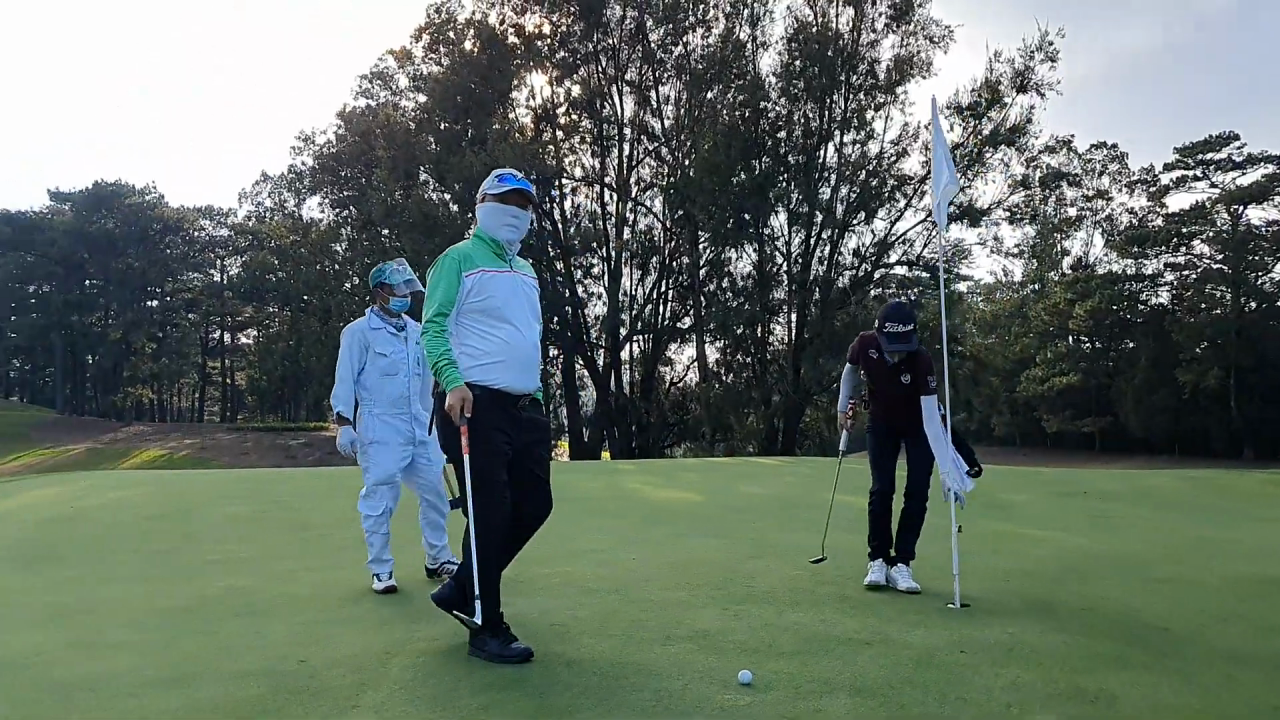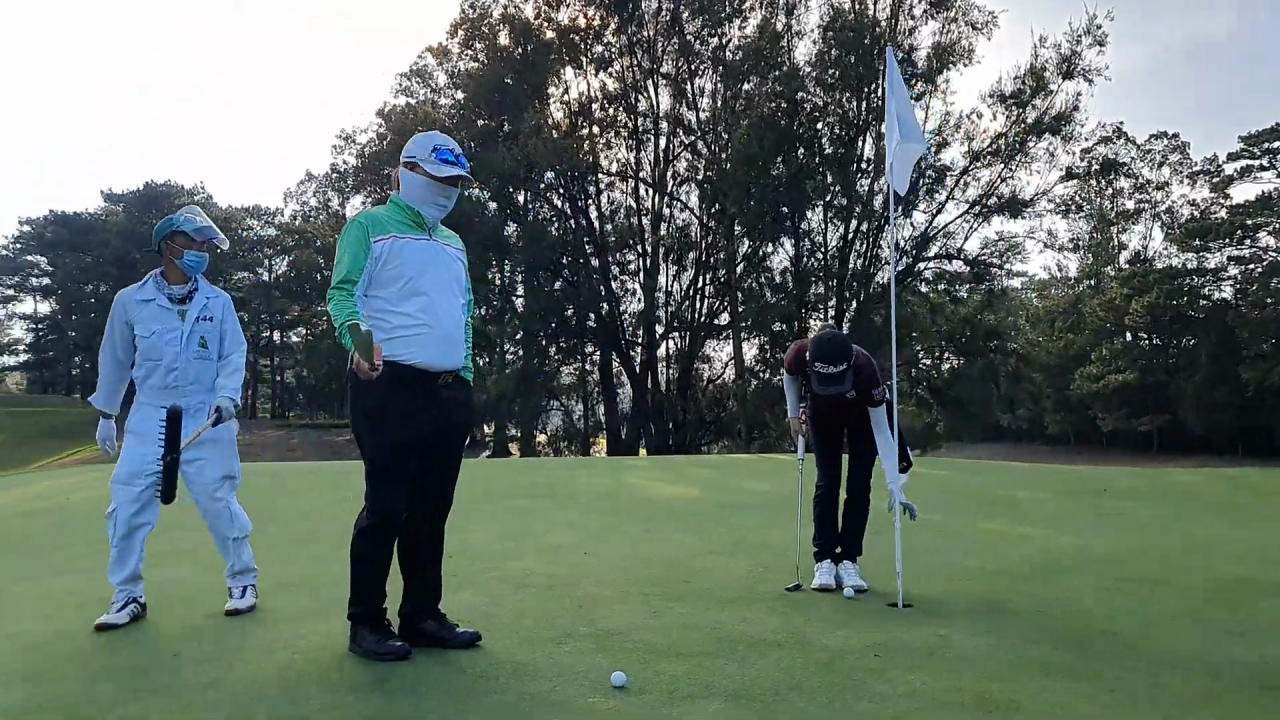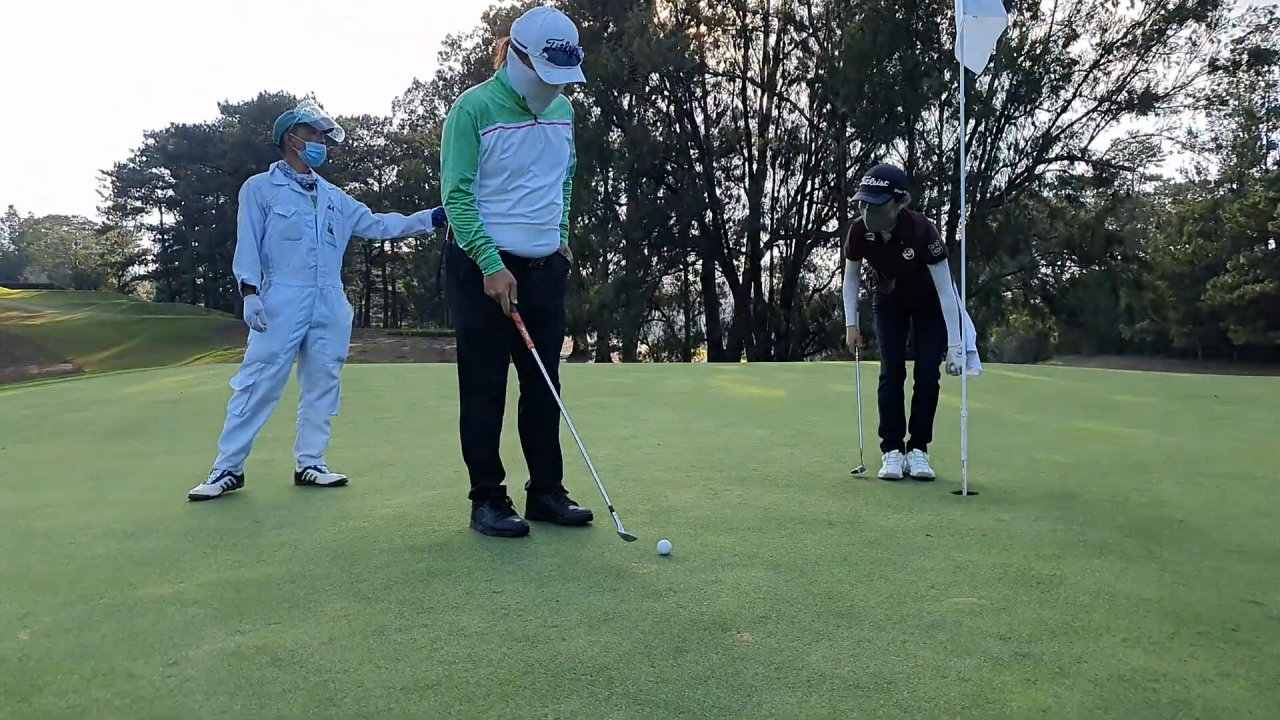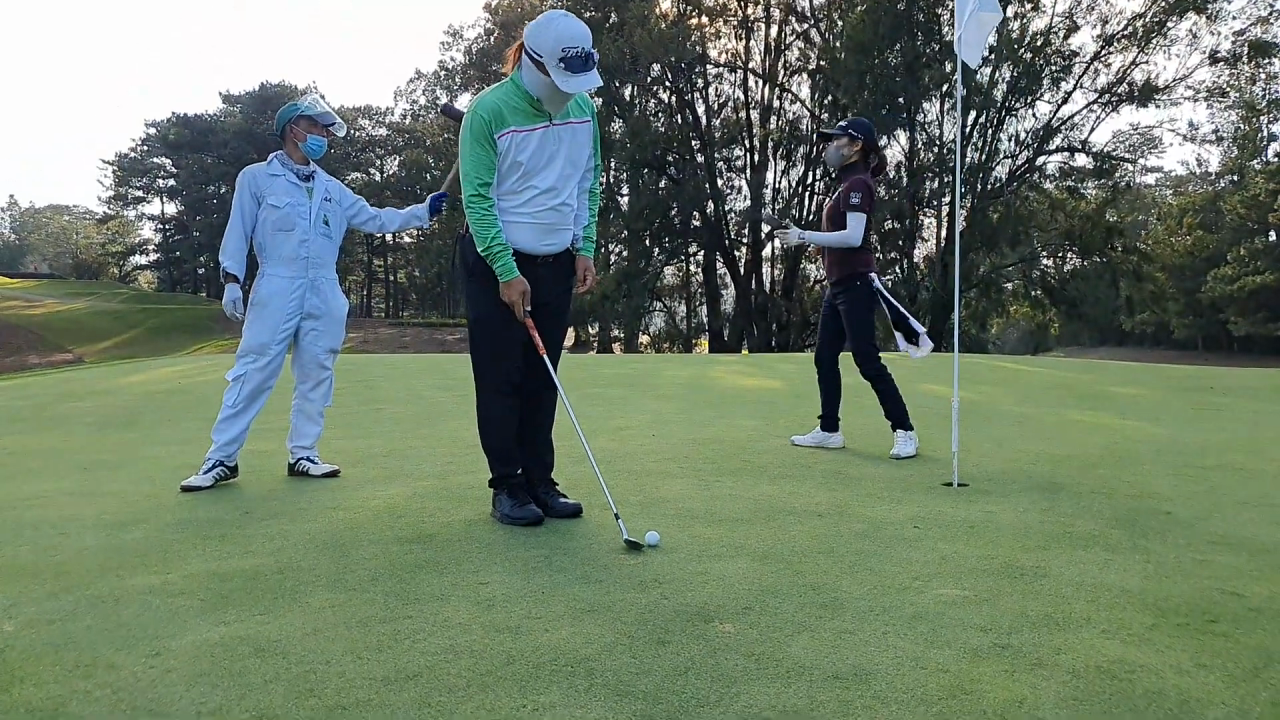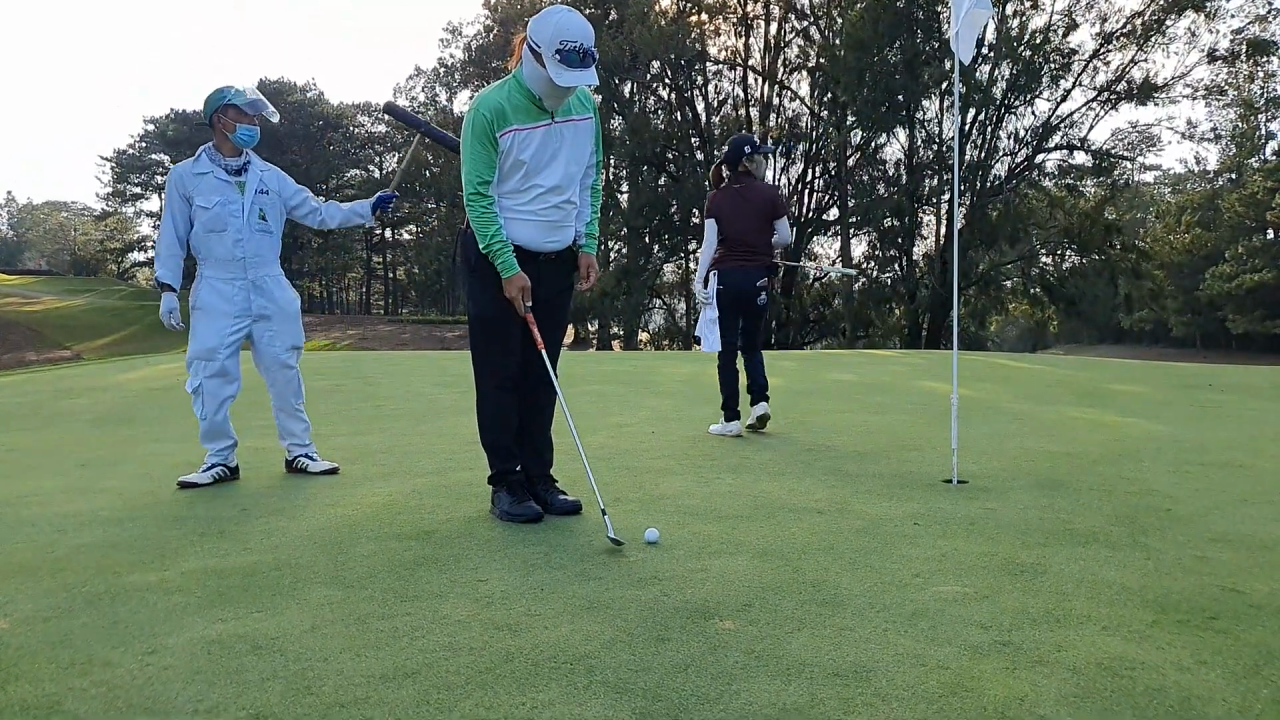
dt=1s
person 1, frame 1
left shoulder: (526, 271)
right shoulder: (459, 259)
right elbow: (434, 327)
left wrist: (537, 398)
right wrist: (453, 382)
left hip: (524, 407)
right hip: (476, 405)
left knee: (533, 506)
right knee: (490, 515)
left ankle: (462, 592)
right ankle: (486, 626)
person 1, frame 2
left shoulder: (454, 243)
right shoulder: (370, 225)
right elbow: (342, 293)
left wrist: (466, 376)
right wrist: (357, 337)
left hip: (450, 389)
right hip: (390, 385)
left knee: (432, 507)
right knee: (386, 505)
left ankle: (421, 615)
right ankle: (366, 622)
person 1, frame 3
left shoulder: (562, 110)
right shoulder: (474, 108)
right elbow: (457, 195)
left wrist: (559, 238)
right wrist: (491, 265)
left hip: (545, 267)
right hip: (484, 268)
left knee: (544, 384)
right knee: (485, 388)
left ankle: (546, 492)
right ankle: (487, 499)
person 1, frame 4
left shoulder: (582, 107)
right shoulder: (489, 110)
left elbow: (589, 182)
right elbow: (477, 197)
left wrist: (584, 248)
right wrist: (507, 272)
left hip: (556, 262)
right hip: (497, 263)
left knee: (541, 379)
right knee: (500, 378)
left ankle: (538, 481)
right ankle: (506, 487)
person 1, frame 5
left shoulder: (584, 103)
right shoulder: (491, 107)
left elbow: (590, 179)
right elbow: (478, 194)
left wrist: (587, 244)
right wrist: (508, 268)
left hip: (557, 259)
right hip: (497, 257)
left knee: (541, 375)
right knee: (500, 374)
left ankle: (538, 478)
right ankle: (505, 484)
person 2, frame 1
left shoulder: (415, 330)
right shoulder: (359, 330)
right elbow: (345, 380)
left wrist: (426, 417)
right wrist: (344, 423)
left hip: (417, 424)
right hip: (379, 426)
left knee: (433, 490)
right knee: (379, 497)
left ankle: (438, 559)
right ankle: (380, 570)
person 2, frame 2
left shoulder: (218, 302)
right shoulder: (130, 301)
left elbow: (233, 355)
right elbow: (115, 360)
left wrist: (227, 396)
right wrist: (106, 415)
left hip: (207, 418)
right hip: (149, 419)
left knee: (219, 501)
right knee: (127, 505)
left ankle: (243, 581)
right ankle: (128, 596)
person 2, frame 3
left shoulder: (333, 196)
right shoulder: (260, 187)
left elbow: (376, 225)
right elbow: (248, 244)
left wrist: (426, 219)
right wrist: (250, 292)
left hip: (331, 302)
right hip: (282, 300)
left knee: (323, 383)
right knee: (258, 381)
left ankle: (309, 462)
right ankle: (228, 468)
person 2, frame 4
left shoulder: (332, 188)
right shoulder: (256, 177)
left elbow: (375, 220)
right elbow: (238, 233)
left wrist: (423, 210)
right wrist: (232, 280)
left hip: (324, 293)
right hip: (276, 289)
left knee: (316, 374)
right knee: (254, 370)
left ankle: (303, 454)
right ankle: (222, 458)
person 2, frame 5
left shoulder: (270, 176)
right shoulder: (186, 175)
left elbow: (318, 213)
right elbow: (172, 237)
left wrist: (368, 208)
right wrist: (168, 289)
left hip: (271, 289)
right hip: (217, 292)
left knee: (284, 371)
right knee: (211, 375)
left ankle: (300, 451)
right ankle: (221, 459)
person 3, frame 1
left shoulder: (921, 360)
right shoulder: (864, 344)
left elbow: (931, 417)
right elbow: (850, 372)
left wrist: (946, 470)
right wrist: (842, 407)
left hip: (918, 426)
right hip: (880, 422)
left knee: (917, 492)
right knee: (881, 488)
left ankle: (900, 564)
right ankle: (878, 559)
person 3, frame 2
left shoulder: (864, 369)
right shoulder: (800, 354)
left elbow: (882, 431)
left wrist: (893, 483)
right wrist: (793, 414)
left hip: (864, 416)
right hip: (823, 413)
left knee: (859, 484)
right knee: (827, 481)
left ankle: (848, 561)
right ankle: (824, 560)
person 3, frame 3
left shoulder: (922, 229)
right shoulder: (858, 231)
left elbow: (946, 289)
right elbow: (851, 277)
left wrist: (955, 345)
right wrist: (852, 323)
left hip: (928, 303)
right hip: (889, 302)
left knee: (927, 373)
right knee: (891, 374)
left ankle: (917, 450)
right ankle: (892, 451)
person 3, frame 4
left shoulder: (859, 183)
right shoulder: (846, 183)
left elbow: (854, 237)
left wrist: (805, 236)
right wrist: (808, 239)
left hip: (856, 283)
right hip: (838, 284)
left knee: (867, 361)
right knee: (824, 357)
left ankle: (904, 430)
right ankle: (829, 430)
person 3, frame 5
left shoulder: (716, 197)
right shoulder: (770, 194)
left elbow: (709, 242)
right elbow: (785, 238)
left wrist: (698, 281)
left hip: (725, 278)
right hip: (757, 278)
left knee: (727, 350)
right knee: (751, 345)
left ankle: (731, 419)
right ankle: (759, 402)
